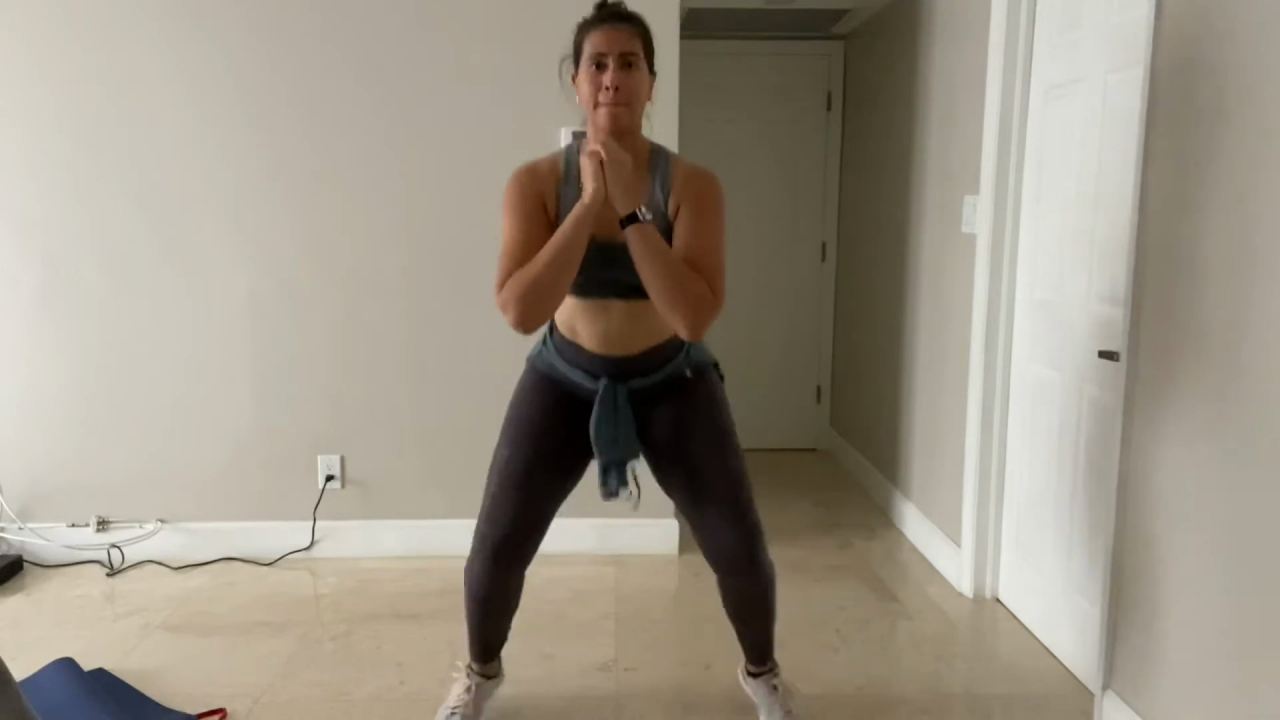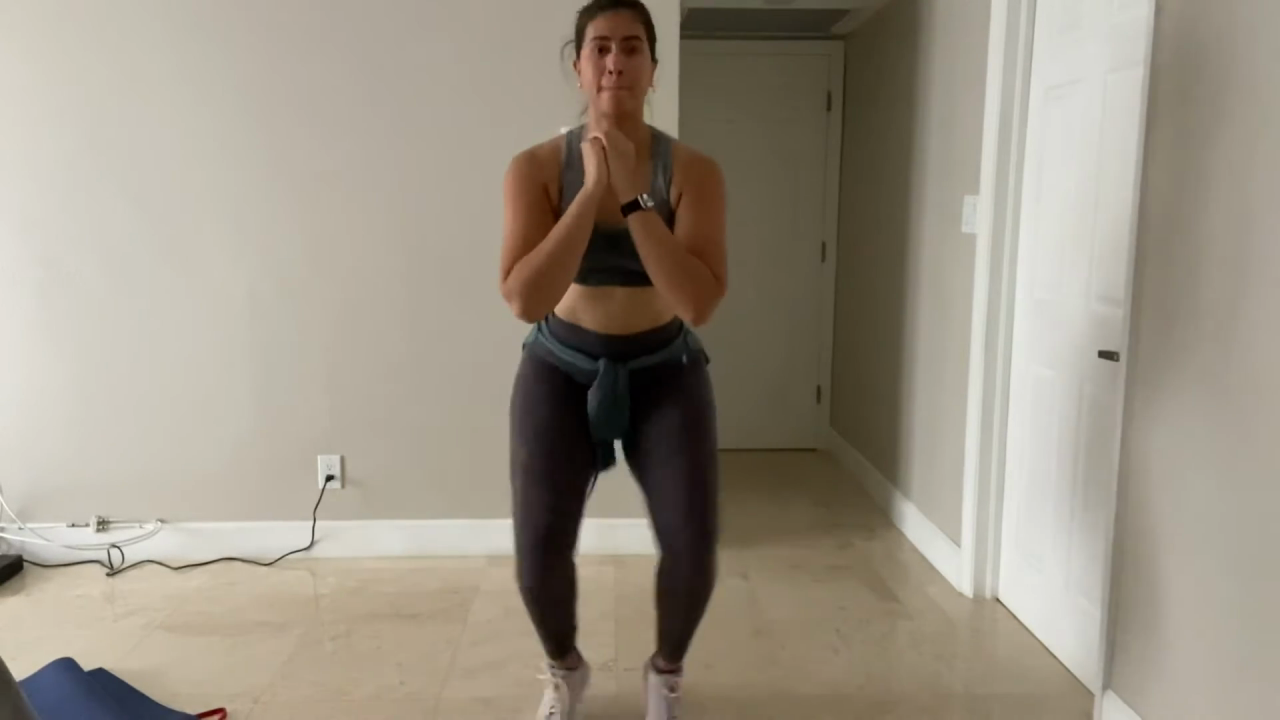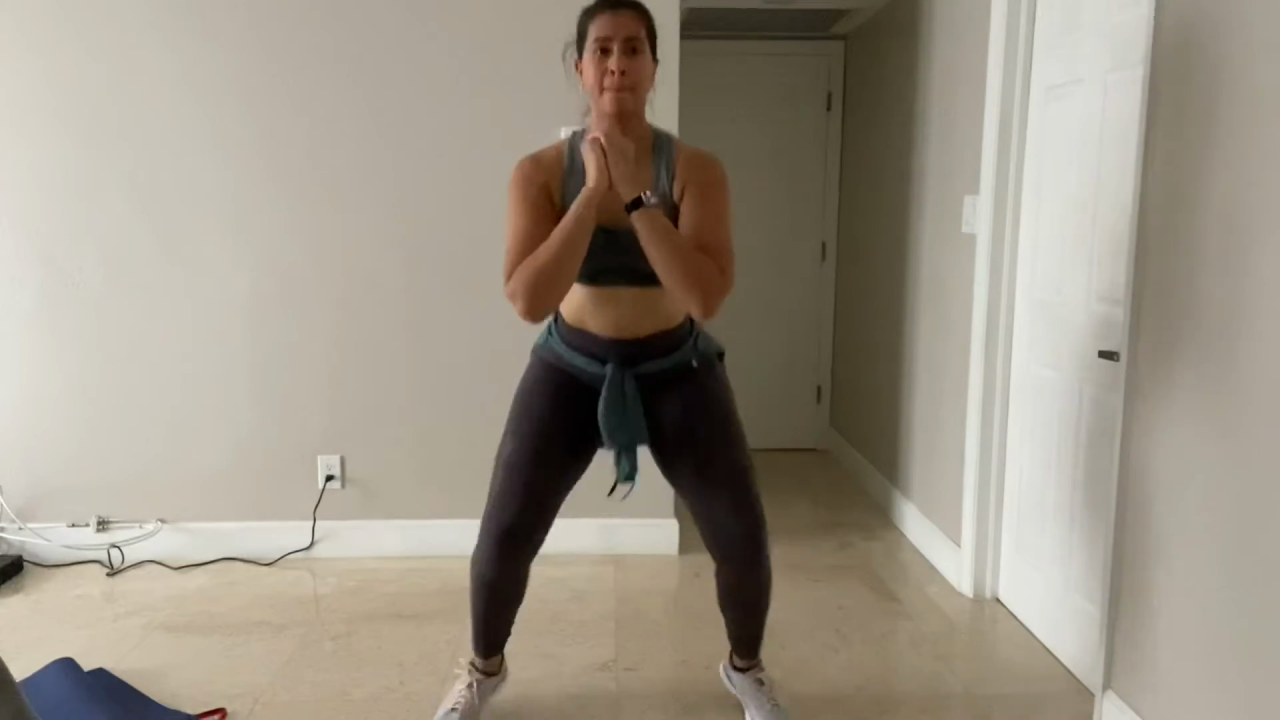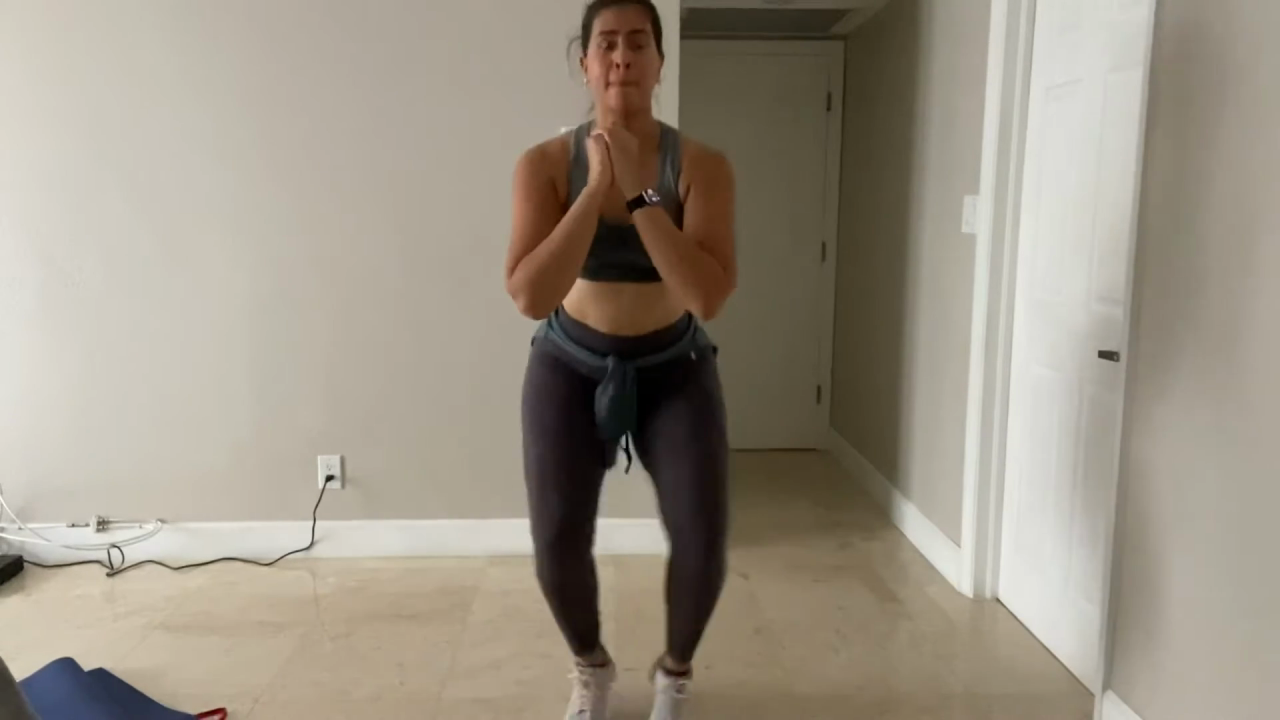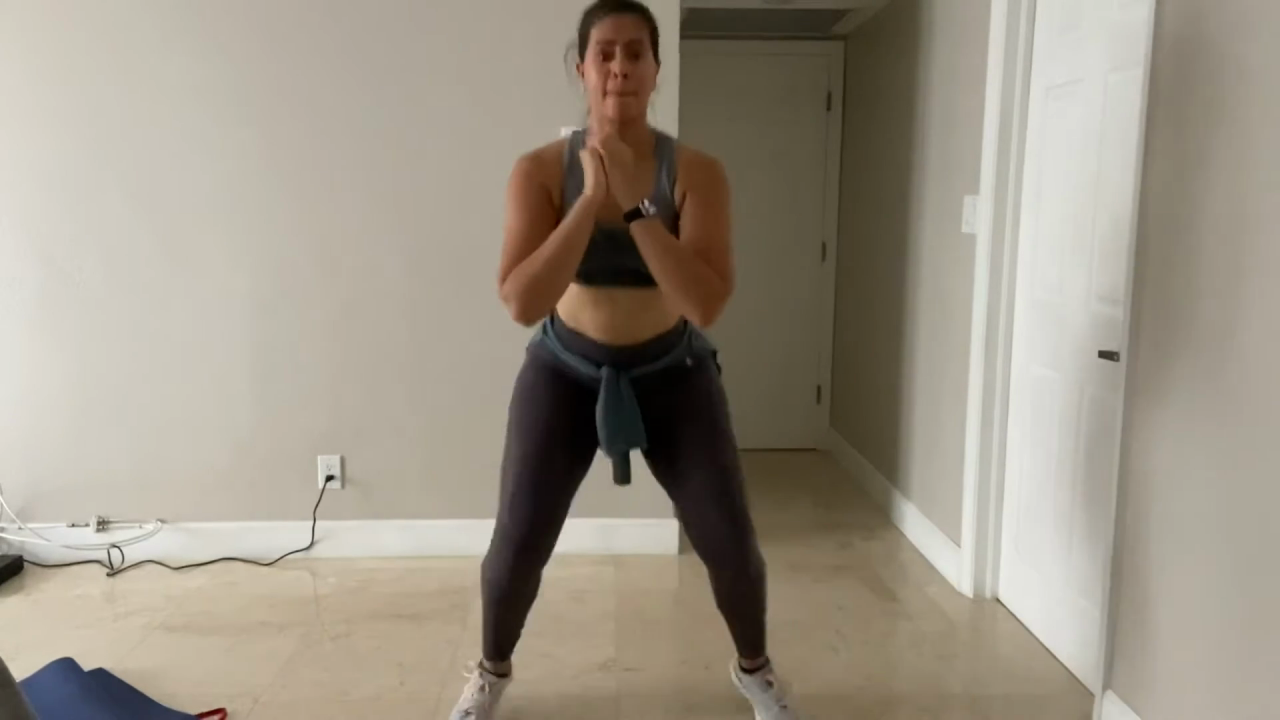
dt=0.4s
person 1, frame 1
left shoulder: (691, 183)
right shoulder: (536, 182)
left elbow: (696, 318)
right elbow: (520, 312)
left wrist: (631, 212)
right wrist: (590, 204)
left hip: (669, 384)
right hip: (564, 383)
left knee: (739, 548)
right knee: (499, 548)
person 1, frame 2
left shoulder: (693, 170)
right shoulder: (536, 168)
left elbow: (699, 303)
right elbow: (524, 300)
left wrist: (633, 197)
right wrist: (593, 192)
left hip: (662, 371)
right hip: (561, 370)
left knee: (691, 543)
right knee: (540, 545)
person 1, frame 3
left shoulder: (695, 169)
right shoulder: (540, 171)
left elbow: (707, 298)
right elbow: (528, 301)
left wrist: (636, 193)
right wrist: (595, 192)
left hip: (676, 374)
right hip: (569, 371)
left knee: (742, 541)
right knee: (503, 540)
person 1, frame 4
left shoulder: (701, 165)
right shoulder: (544, 164)
left elbow: (709, 297)
right elbow: (529, 297)
left wrist: (640, 194)
right wrist: (598, 188)
left hip: (671, 369)
right hip: (571, 368)
left knee: (701, 539)
right knee: (559, 542)
person 1, frame 5
left shoulder: (695, 171)
right shoulder: (540, 170)
left elbow: (706, 304)
right elbow: (521, 303)
left wrist: (634, 205)
right wrist: (591, 198)
left hip: (670, 375)
right hip: (565, 375)
left knee: (729, 542)
right knee: (518, 544)
